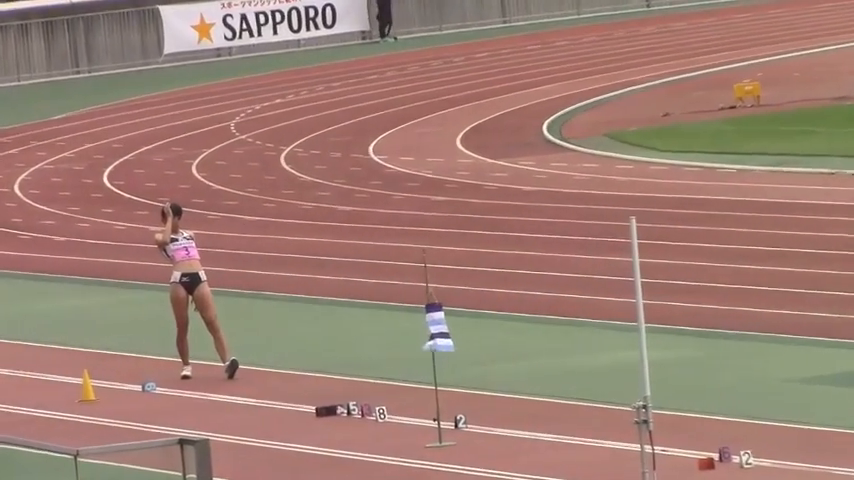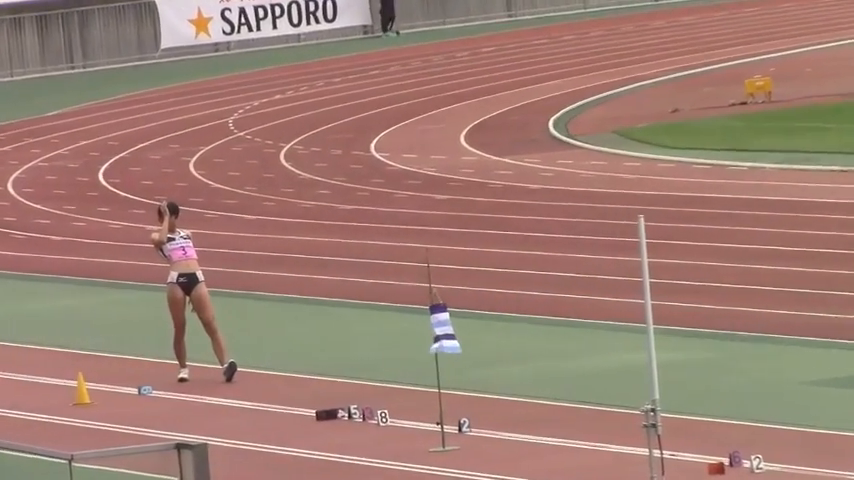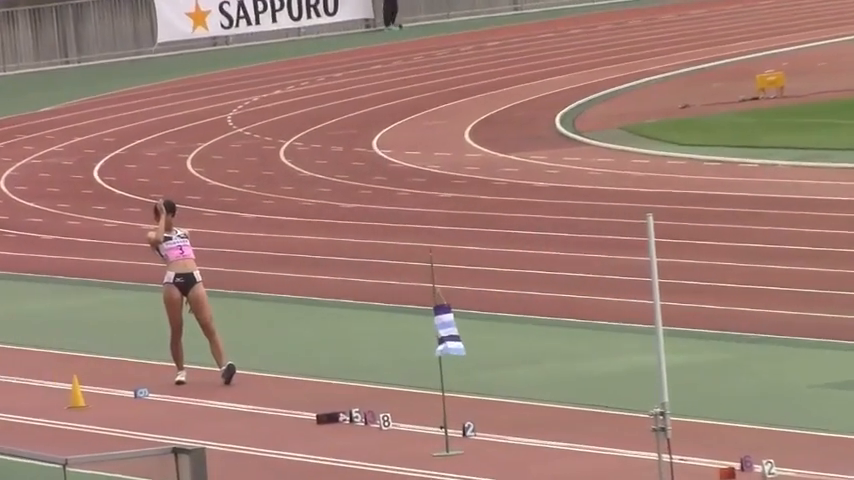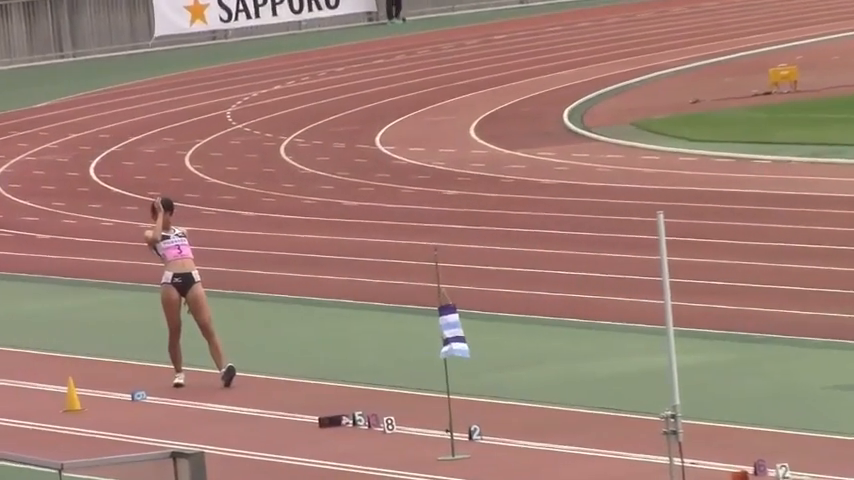
dt=0.1s
person 1, frame 1
left shoulder: (189, 235)
right shoulder: (160, 237)
right elbow: (164, 240)
right wrist: (169, 218)
left hip: (199, 278)
right hip: (179, 280)
left knee: (213, 324)
right knee: (182, 327)
left ankle: (227, 361)
right ankle: (186, 366)
person 1, frame 2
left shoulder: (187, 234)
right shoulder: (157, 236)
right elbow: (161, 240)
right wrist: (166, 217)
left hip: (196, 278)
right hip: (176, 280)
left knee: (211, 325)
right knee: (179, 329)
right ankle: (183, 368)
person 1, frame 3
left shoulder: (184, 233)
right shoulder: (153, 235)
right elbow: (158, 239)
right wrist: (162, 216)
left hip: (193, 278)
right hip: (173, 280)
left knee: (209, 327)
right knee: (176, 330)
person 1, frame 4
left shoulder: (182, 232)
right shoulder: (150, 233)
right elbow: (155, 238)
right wrist: (159, 213)
left hip: (192, 278)
right hip: (171, 281)
left knee: (208, 328)
right knee: (174, 331)
